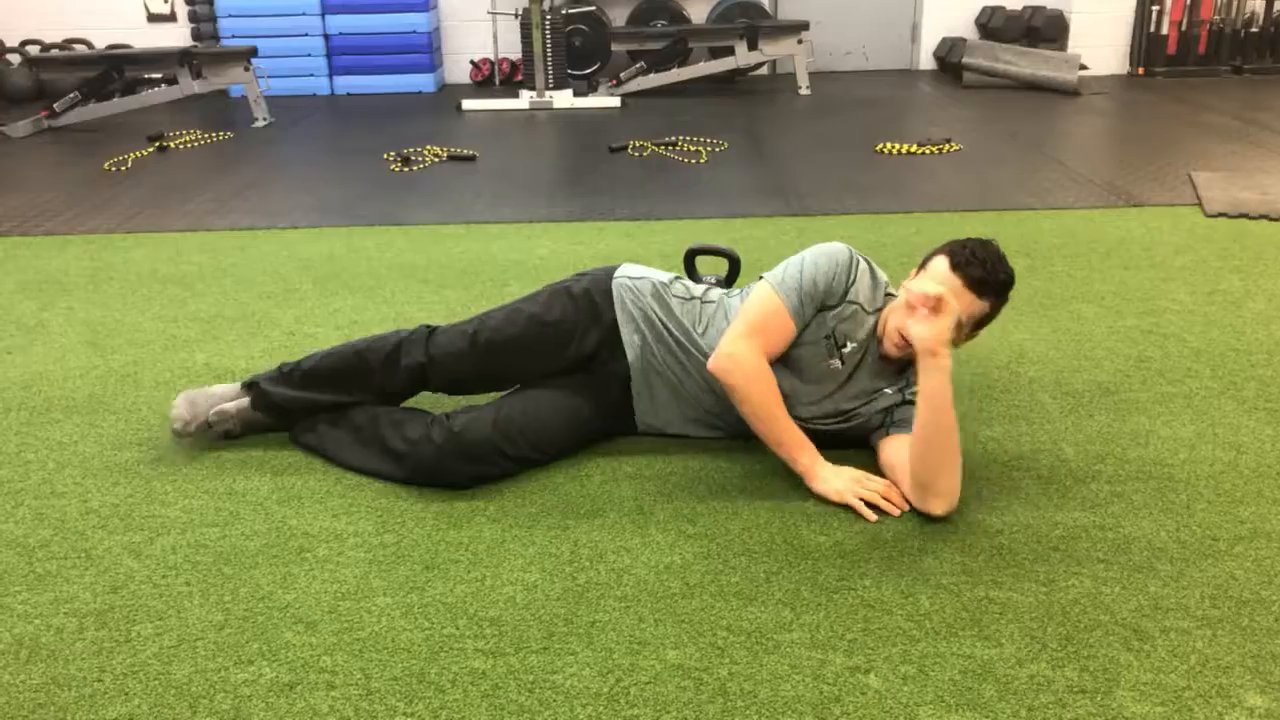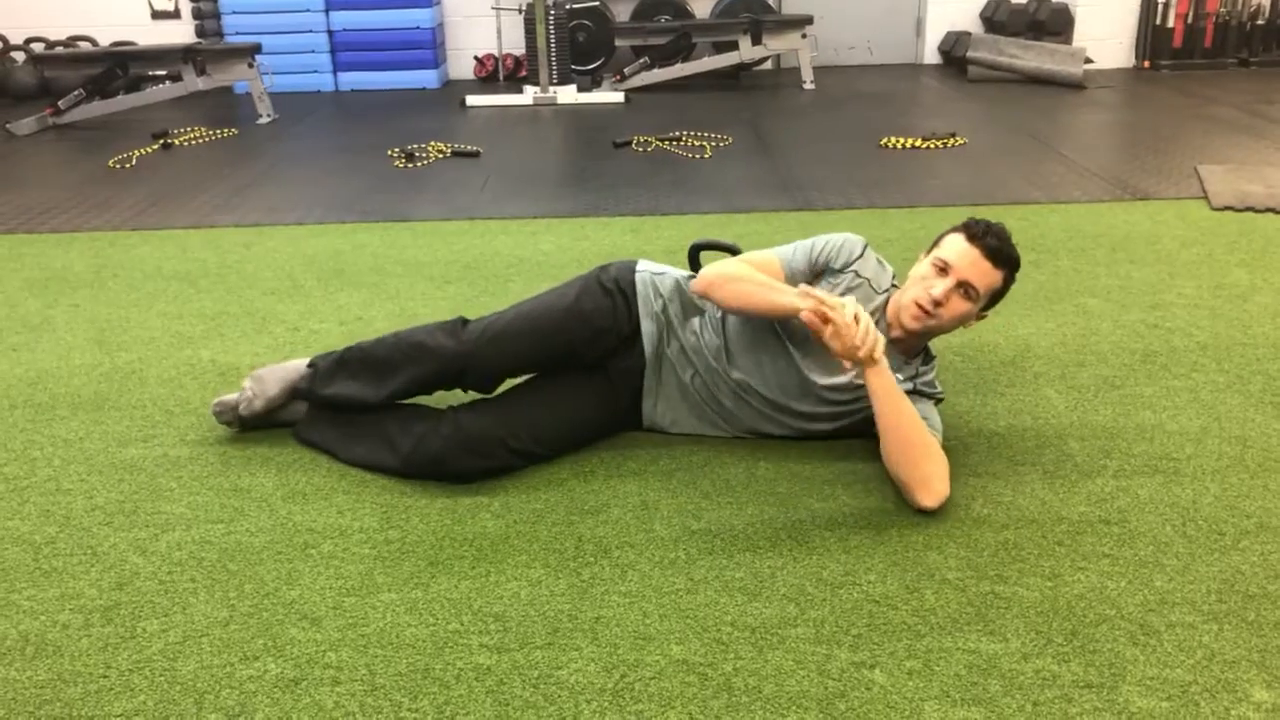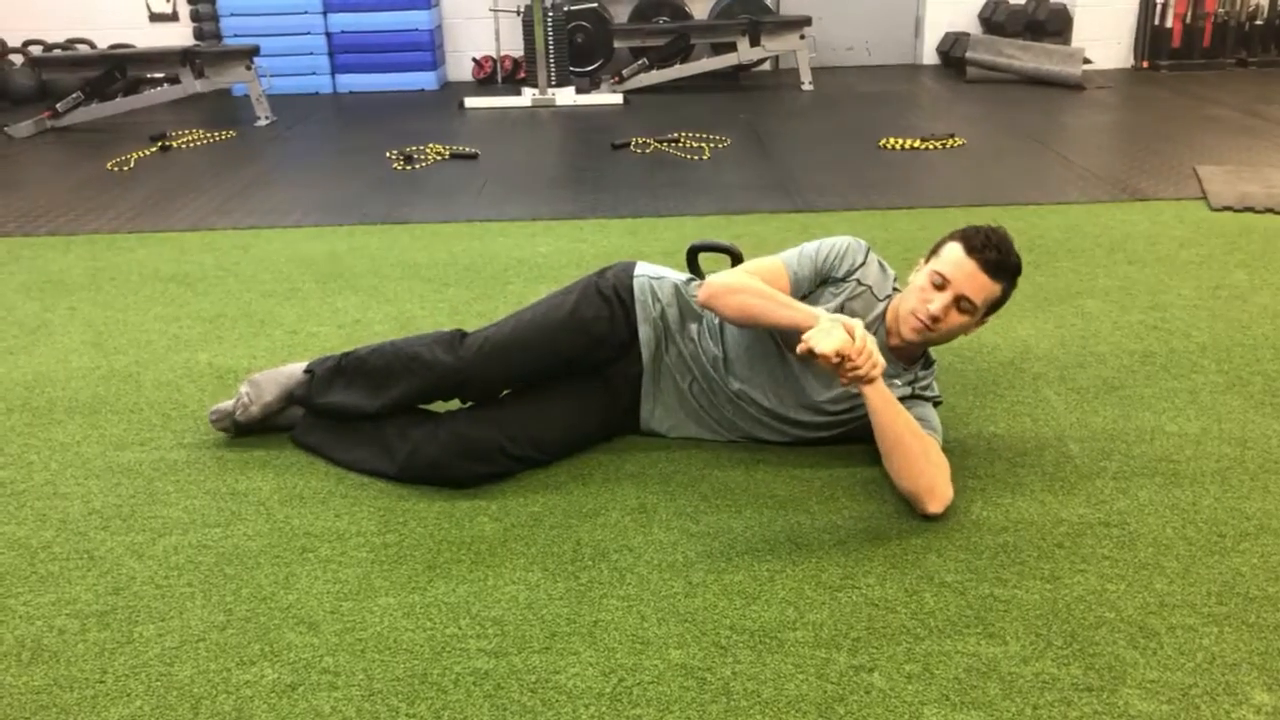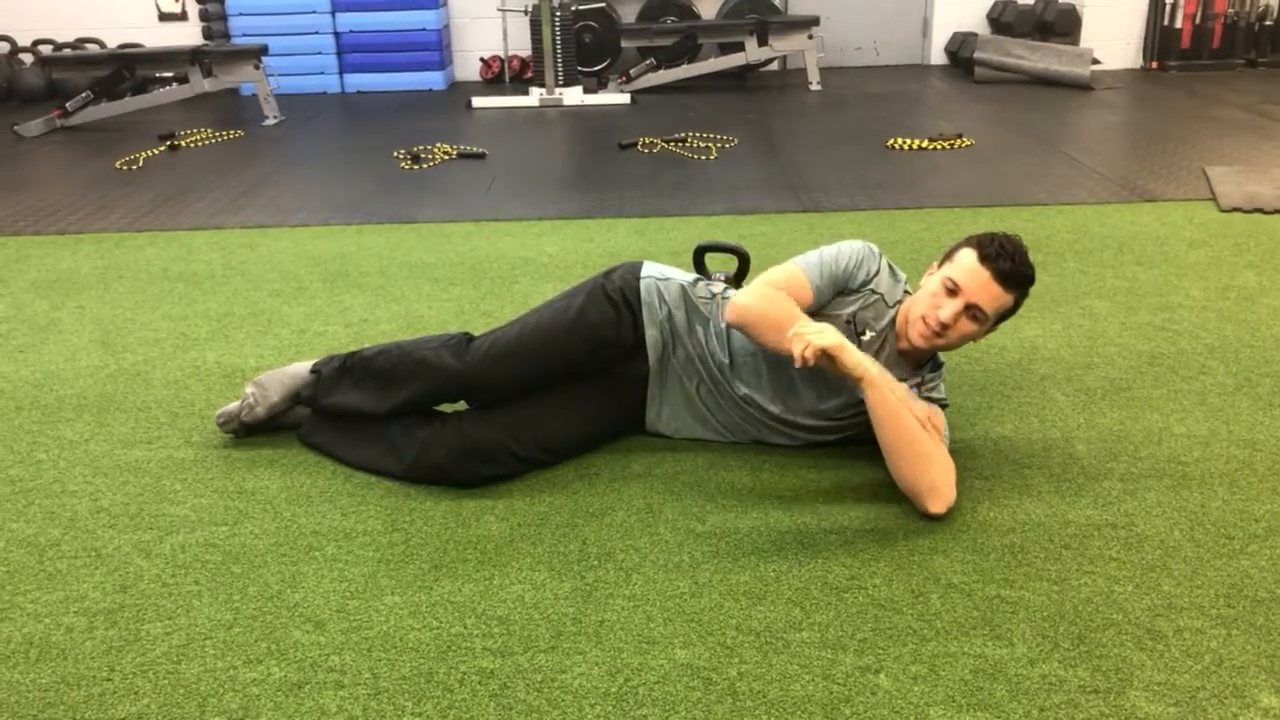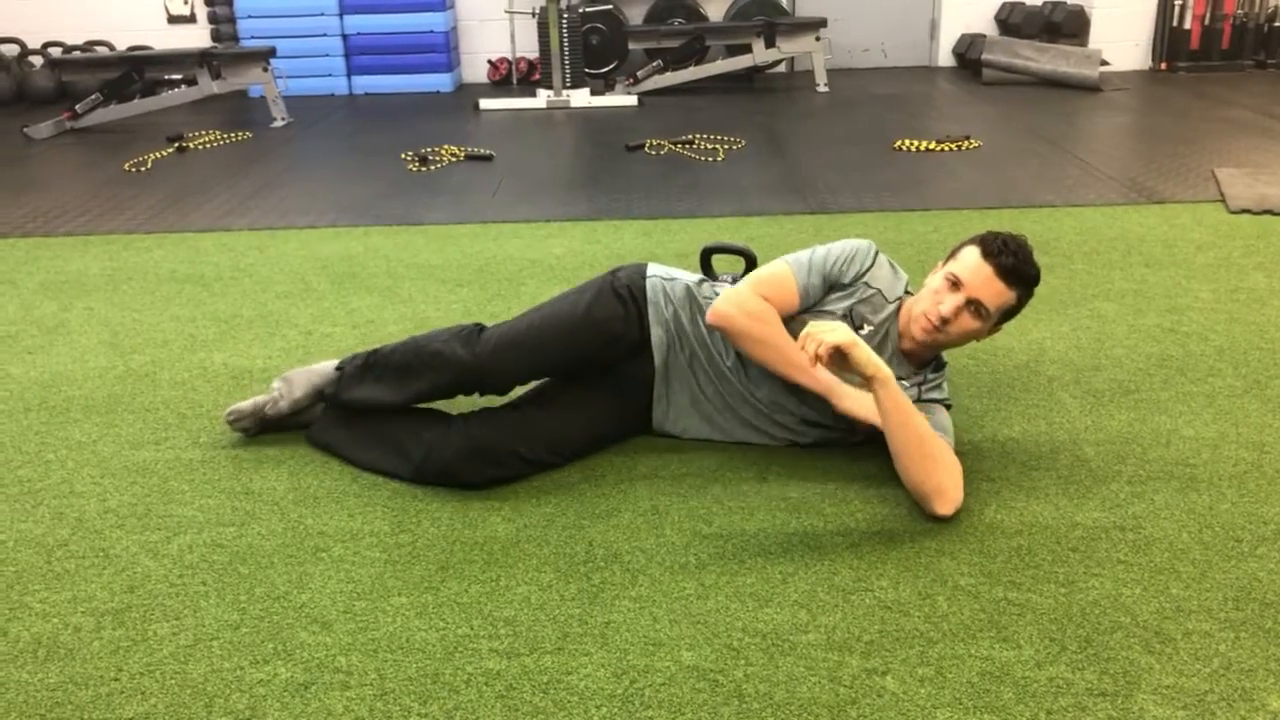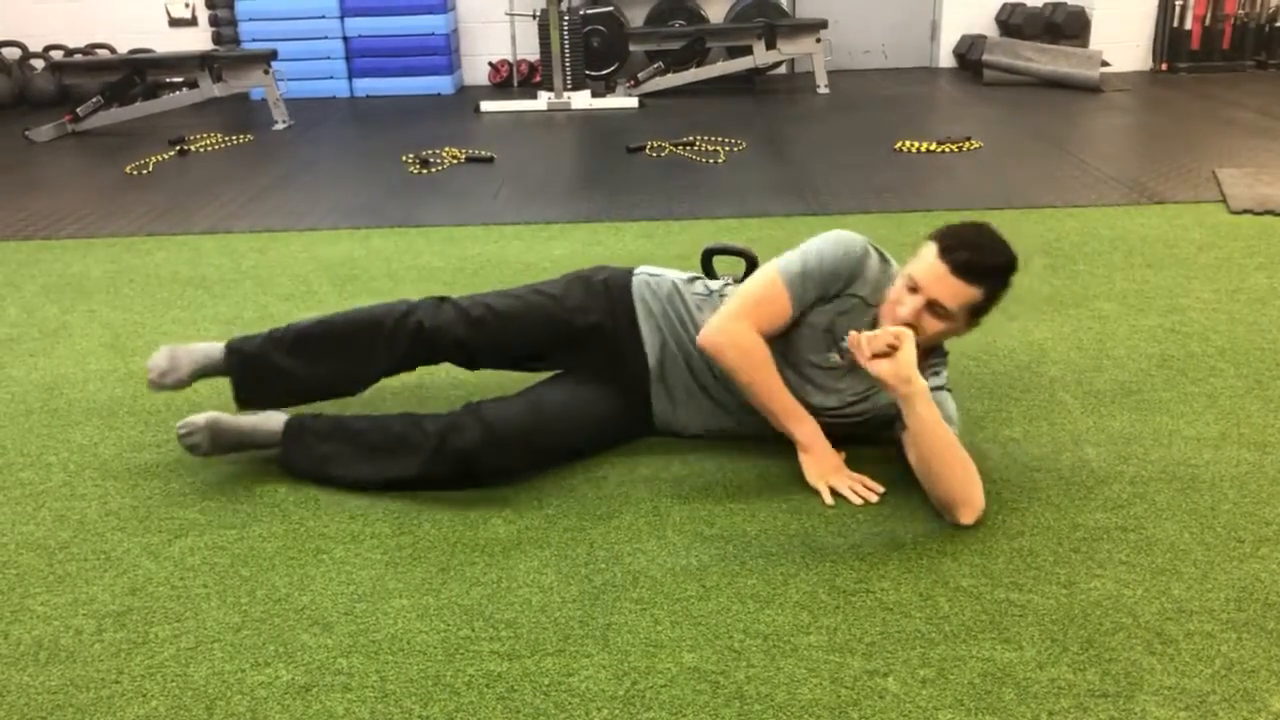
dt=0.7s
person 1, frame 1
left shoulder: (893, 400)
right shoulder: (843, 270)
left elbow: (934, 495)
right elbow: (733, 358)
left wrist: (937, 361)
right wrist: (814, 469)
left hip: (623, 401)
right hip: (622, 312)
left knee: (452, 454)
right knee: (437, 357)
left ankle: (285, 419)
right ankle: (259, 391)
person 1, frame 2
left shoulder: (912, 388)
right shoulder: (853, 259)
left elbow: (928, 490)
right elbow: (714, 277)
left wrist: (871, 364)
right wrist: (812, 303)
left hip: (640, 400)
right hip: (643, 309)
left knee: (461, 449)
right knee: (472, 351)
left ankle: (305, 417)
right ankle: (311, 376)
person 1, frame 3
left shoulder: (911, 395)
right shoulder: (854, 263)
left elbow: (932, 495)
right elbow: (720, 288)
left wrist: (870, 382)
right wrist: (819, 321)
left hip: (637, 402)
right hip: (641, 311)
left knee: (460, 453)
right knee: (470, 364)
left ankle: (301, 421)
right ankle: (309, 381)
person 1, frame 4
left shoulder: (922, 396)
right shoulder: (866, 266)
left elbow: (934, 495)
right elbow: (750, 310)
left wrist: (862, 369)
right wrist: (882, 394)
left hip: (644, 405)
right hip: (649, 313)
left knee: (465, 455)
right knee: (474, 367)
left ankle: (307, 421)
right ankle: (314, 381)
person 1, frame 5
left shoulder: (922, 397)
right shoulder: (862, 266)
left elbow: (942, 498)
right elbow: (733, 308)
left wrist: (871, 370)
right wrist: (838, 392)
left hip: (649, 405)
right hip: (651, 315)
left knee: (470, 455)
right knee: (487, 358)
left ankle: (317, 419)
right ankle: (338, 380)
person 1, frame 6
left shoulder: (924, 384)
right shoulder: (852, 256)
left elbow: (964, 505)
right elbow: (728, 337)
left wrist: (910, 393)
right wrist: (810, 441)
left hip: (646, 402)
right hip: (638, 313)
left knee: (482, 439)
right knee: (443, 327)
left ankle: (286, 436)
right ankle: (235, 359)
